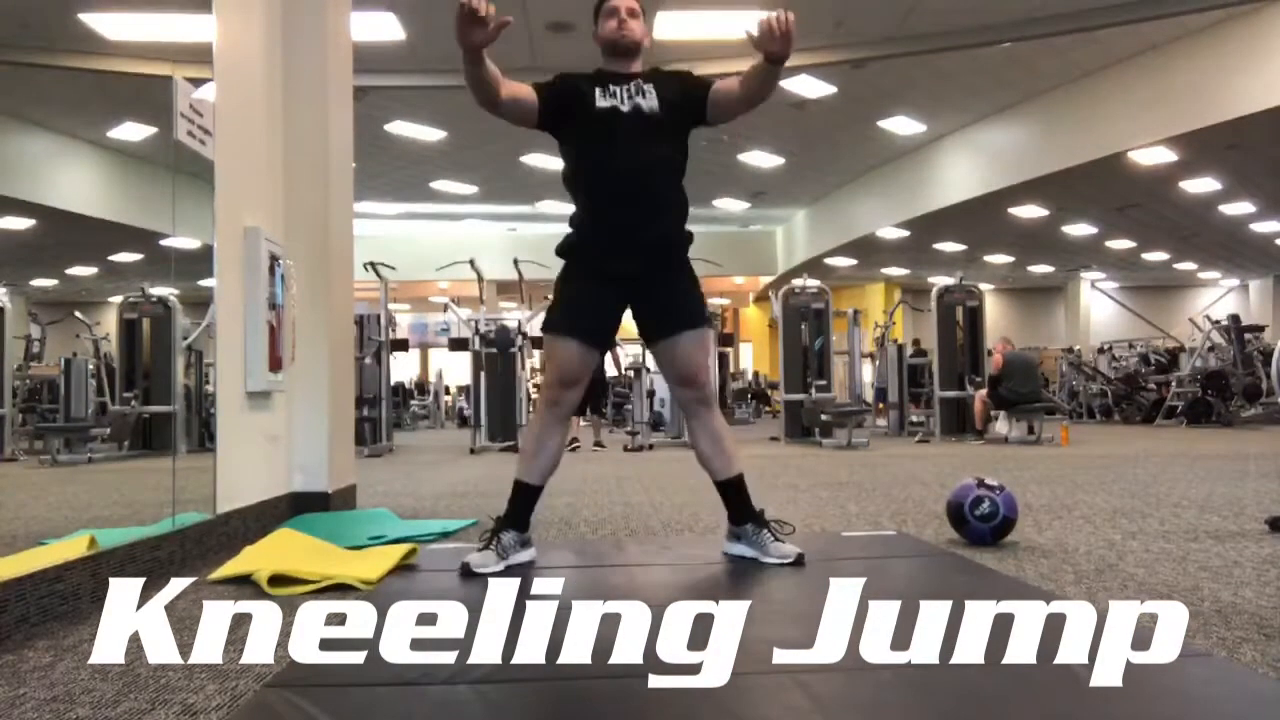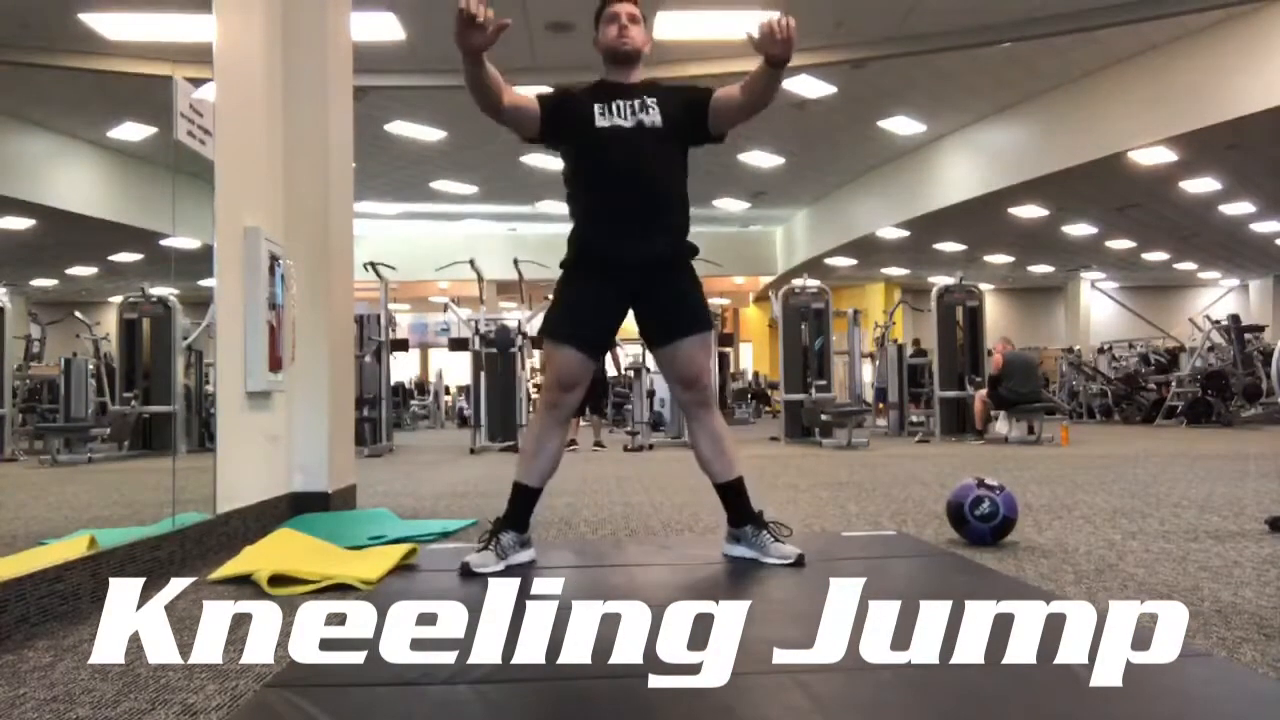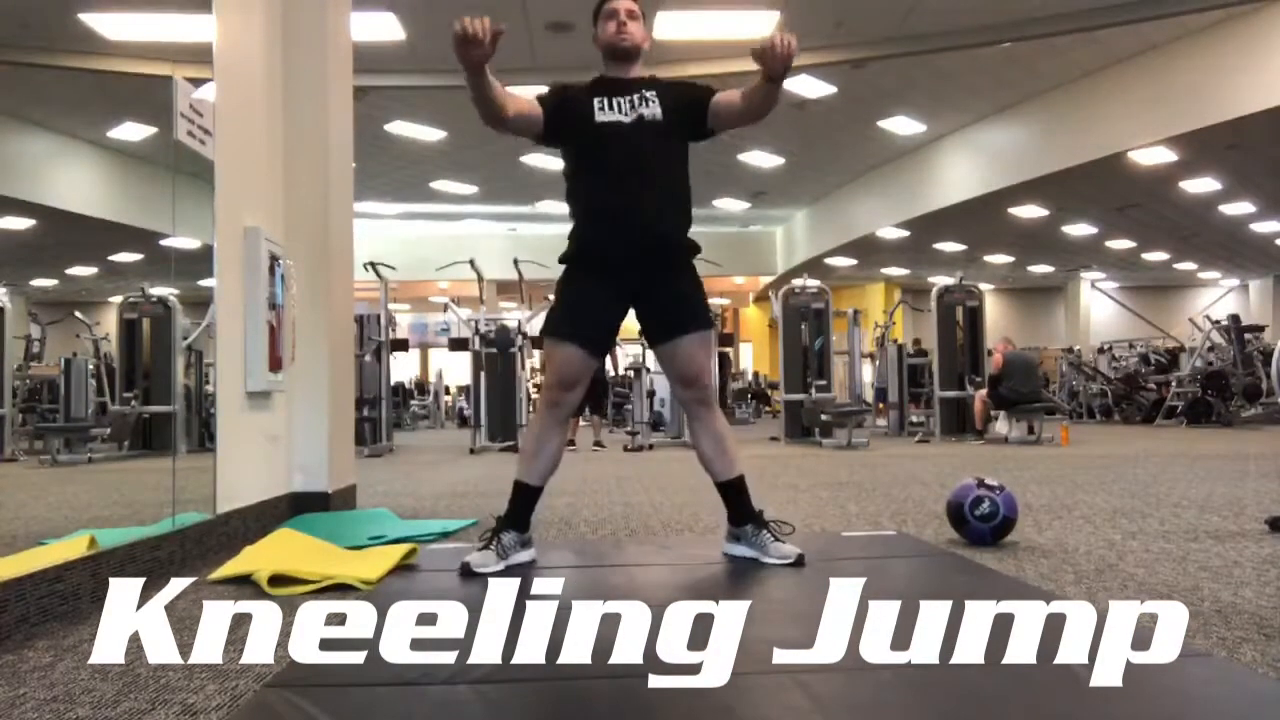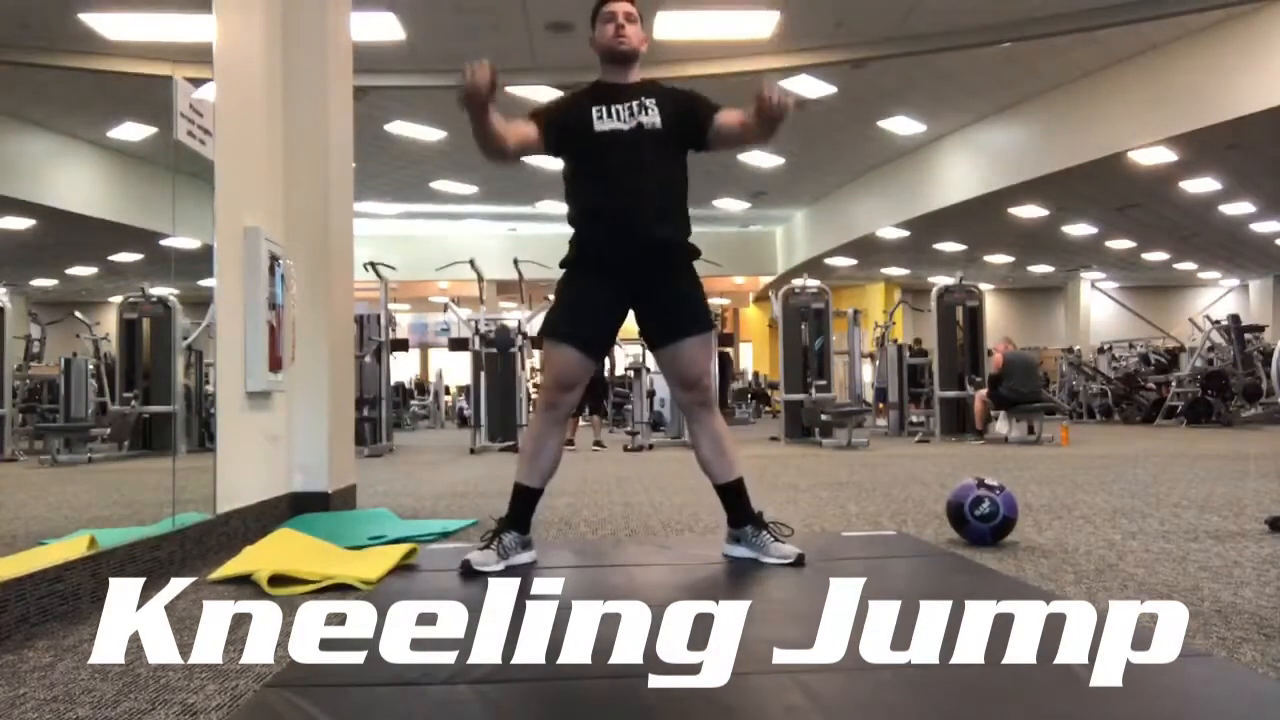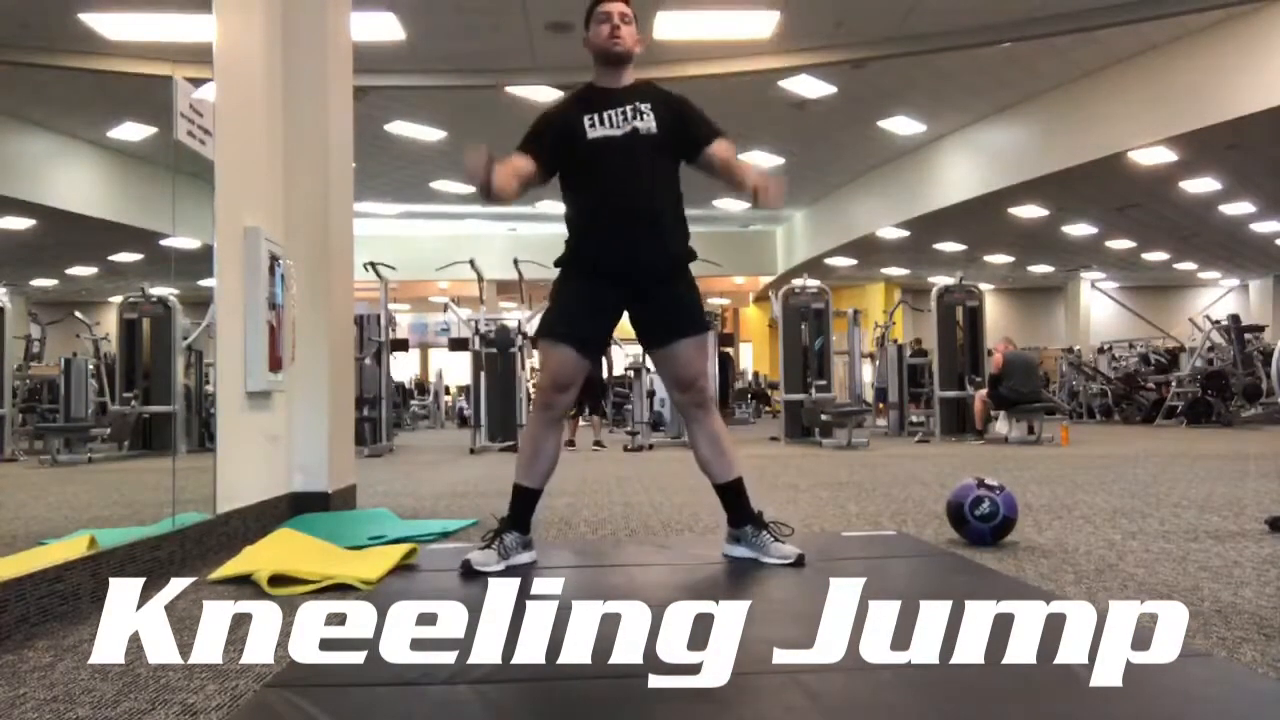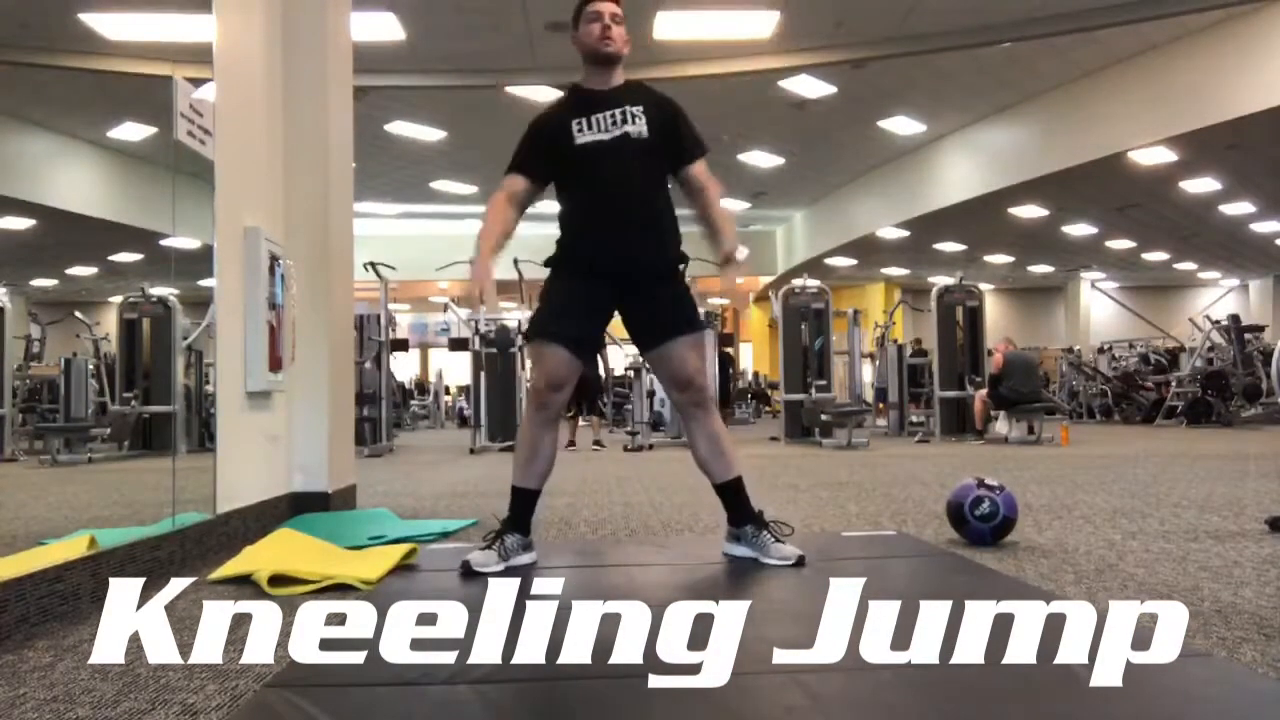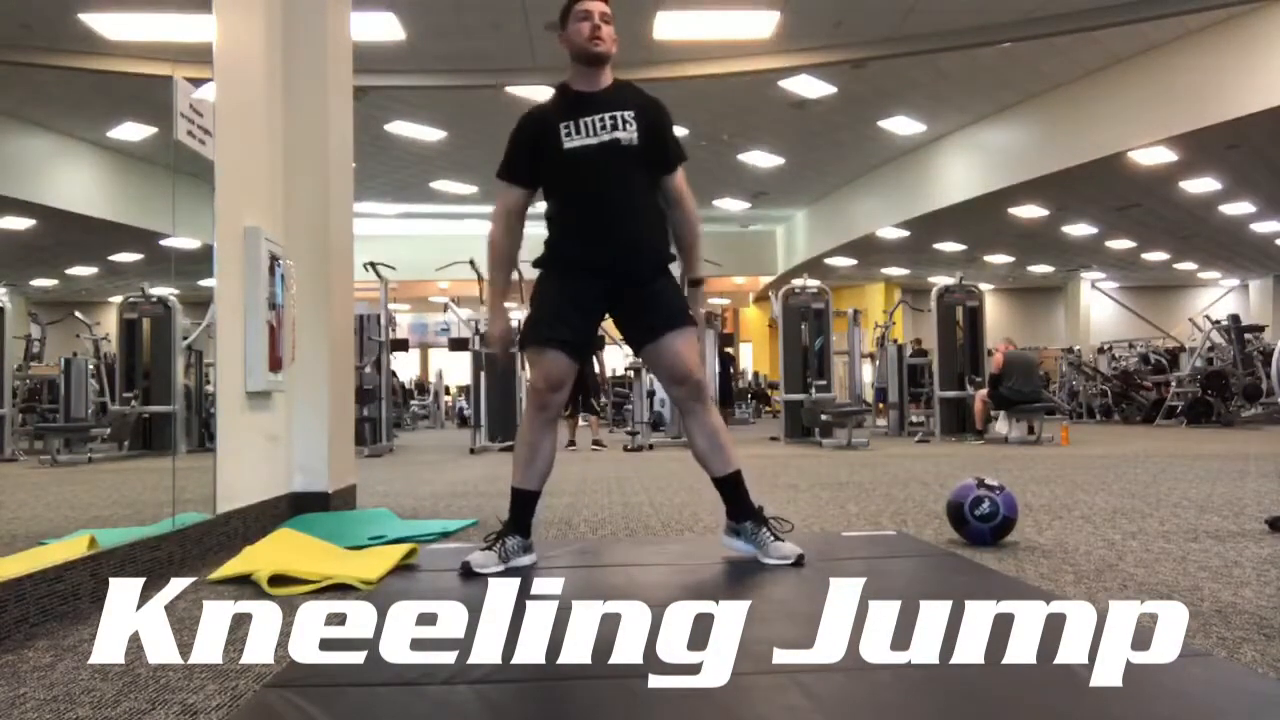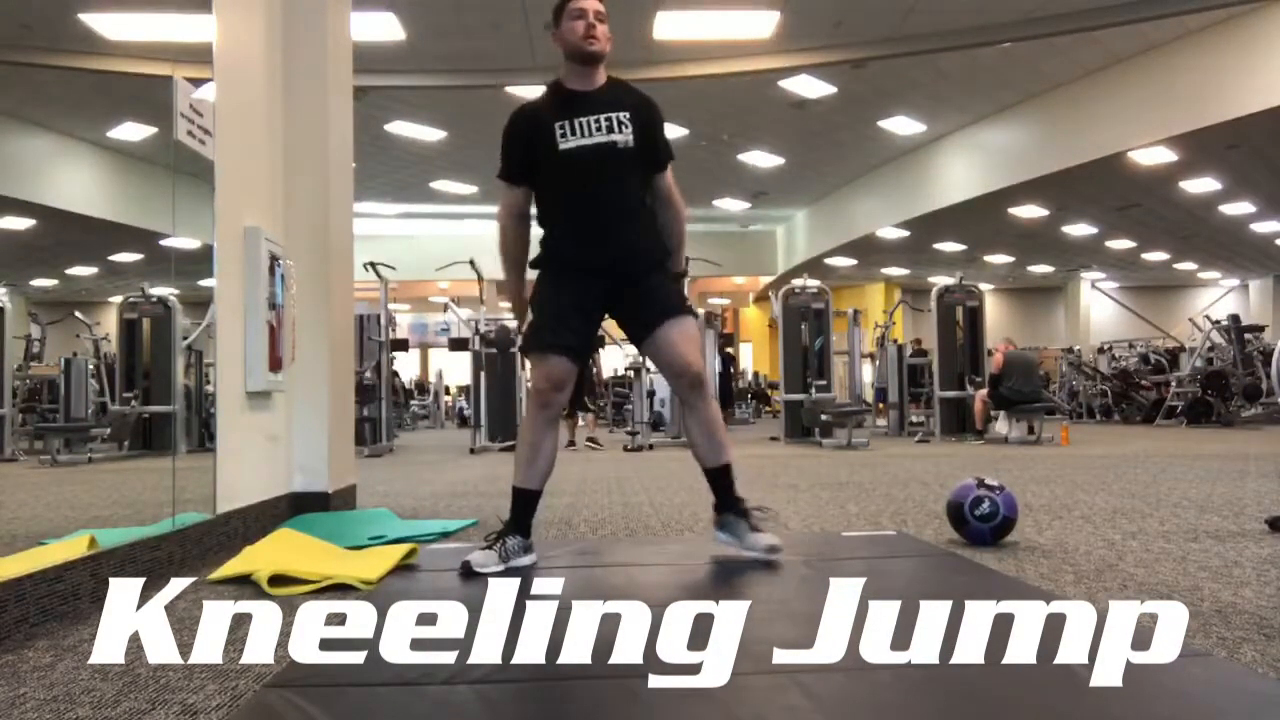
dt=0.1s
person 1, frame 1
left shoulder: (676, 89)
right shoulder: (571, 92)
left elbow: (745, 94)
right elbow: (496, 98)
left wrist: (773, 60)
right wrist: (474, 52)
left hip: (664, 261)
right hip: (592, 262)
left knee: (696, 393)
right knee: (559, 393)
left ankle: (745, 524)
right ankle: (513, 530)
person 1, frame 2
left shoulder: (677, 100)
right shoulder: (572, 104)
left elbow: (746, 101)
right elbow: (502, 106)
left wrist: (773, 65)
right wrist: (475, 56)
left hip: (667, 266)
right hip: (593, 268)
left knee: (698, 396)
right knee: (558, 397)
left ankle: (745, 526)
right ankle: (512, 531)
person 1, frame 3
left shoulder: (678, 97)
right shoulder: (572, 101)
left elbow: (745, 108)
right elbow: (504, 114)
left wrist: (772, 76)
right wrist: (476, 68)
left hip: (668, 262)
right hip: (594, 264)
left knee: (699, 394)
right knee: (558, 396)
left ankle: (745, 525)
right ankle: (513, 530)
person 1, frame 4
left shoulder: (675, 102)
right shoulder: (571, 109)
left elbow: (737, 130)
right elbow: (506, 143)
left wrist: (767, 115)
right wrist: (480, 110)
left hip: (668, 266)
right hip: (593, 269)
left knee: (699, 396)
right knee: (556, 395)
left ankle: (745, 526)
right ankle: (514, 532)
person 1, frame 5
left shoulder: (669, 106)
right shoulder: (564, 115)
left elbow: (722, 155)
right elbow: (517, 172)
left wrist: (752, 177)
right wrist: (489, 178)
left hip: (662, 269)
right hip: (588, 270)
left knee: (695, 396)
right knee: (551, 396)
left ankle: (744, 526)
right ankle: (515, 531)
person 1, frame 6
left shoulder: (659, 109)
right shoulder: (553, 121)
left elbow: (701, 185)
right elbow: (511, 197)
left wrist: (729, 253)
right wrist: (483, 260)
left hip: (656, 272)
right hip: (580, 273)
left knee: (694, 394)
right knee: (546, 393)
left ankle: (745, 525)
right ankle: (515, 533)
person 1, frame 7
left shoulder: (646, 109)
right shoulder: (539, 122)
left elbow: (677, 197)
right elbow: (509, 210)
left wrist: (695, 277)
right wrist: (497, 303)
left hip: (644, 270)
right hip: (570, 273)
left knee: (691, 387)
right knee: (544, 394)
left ankle: (745, 518)
right ankle: (516, 534)
person 1, frame 8
left shoulder: (638, 107)
right shoulder: (531, 120)
left elbow: (665, 195)
right elbow: (515, 210)
left wrist: (676, 272)
right wrist: (516, 293)
left hip: (643, 268)
right hip: (567, 274)
left knee: (692, 375)
right knee: (546, 394)
left ankle: (730, 510)
right ankle: (516, 534)
